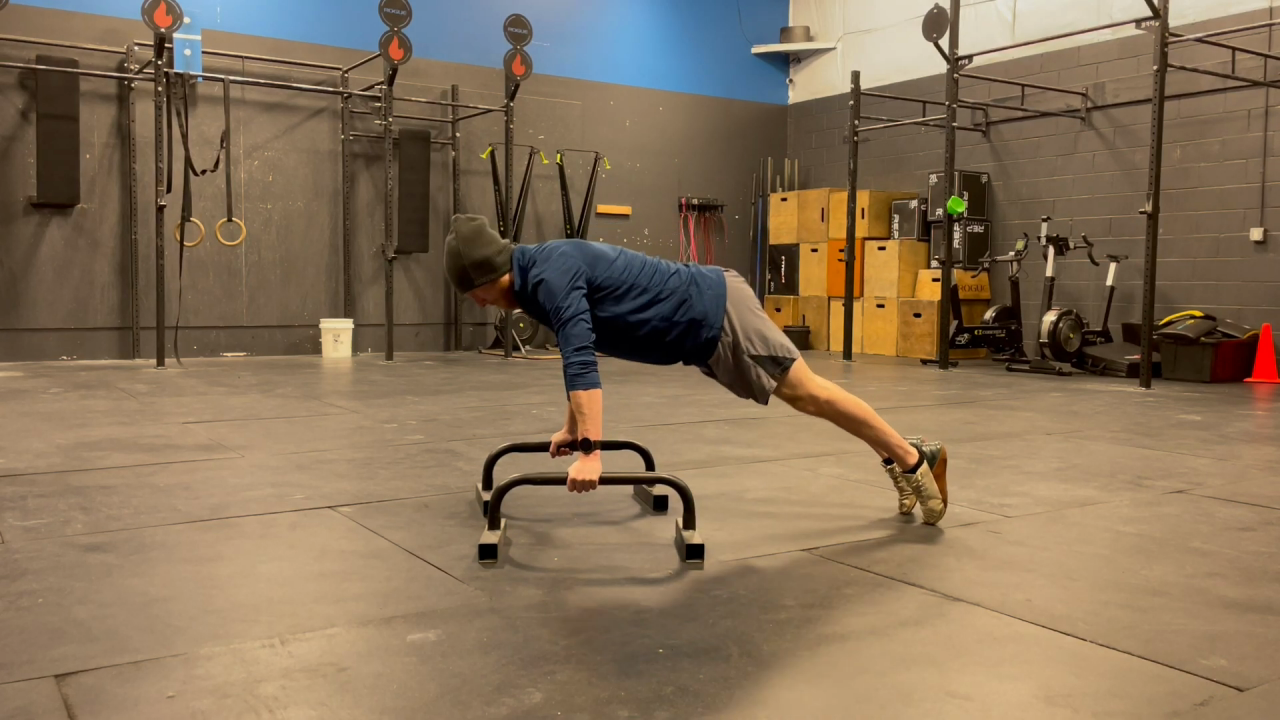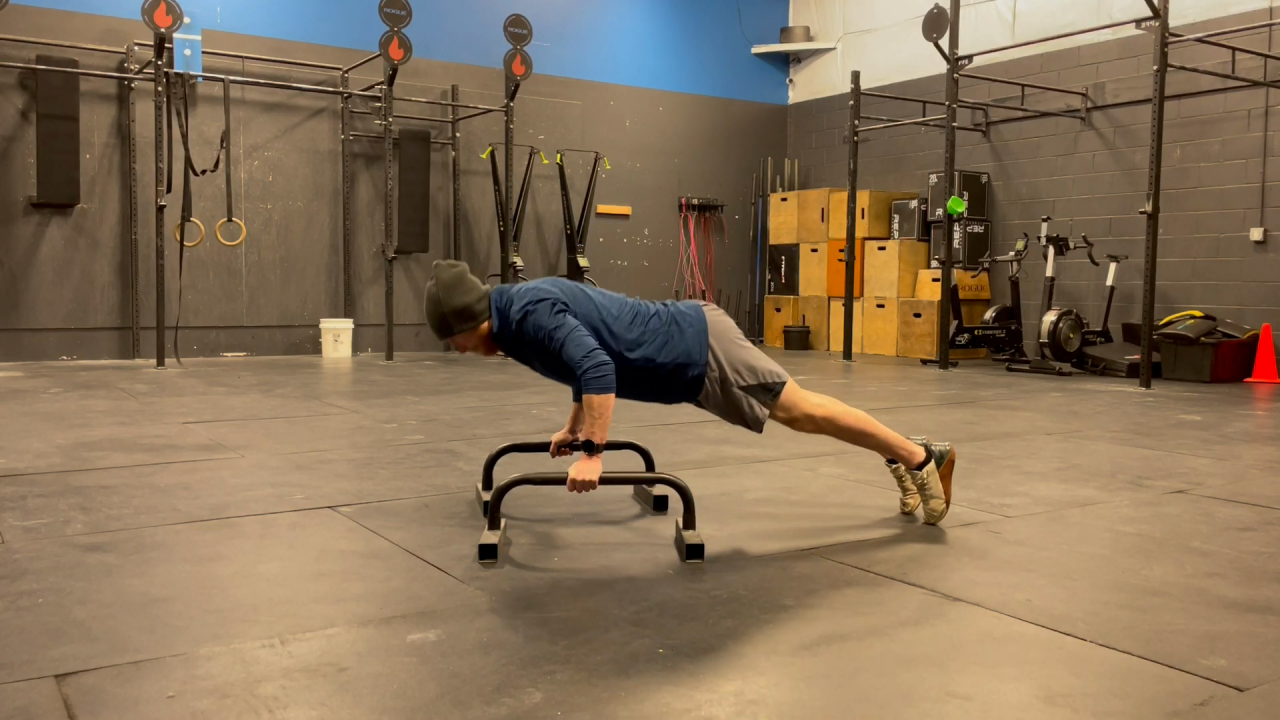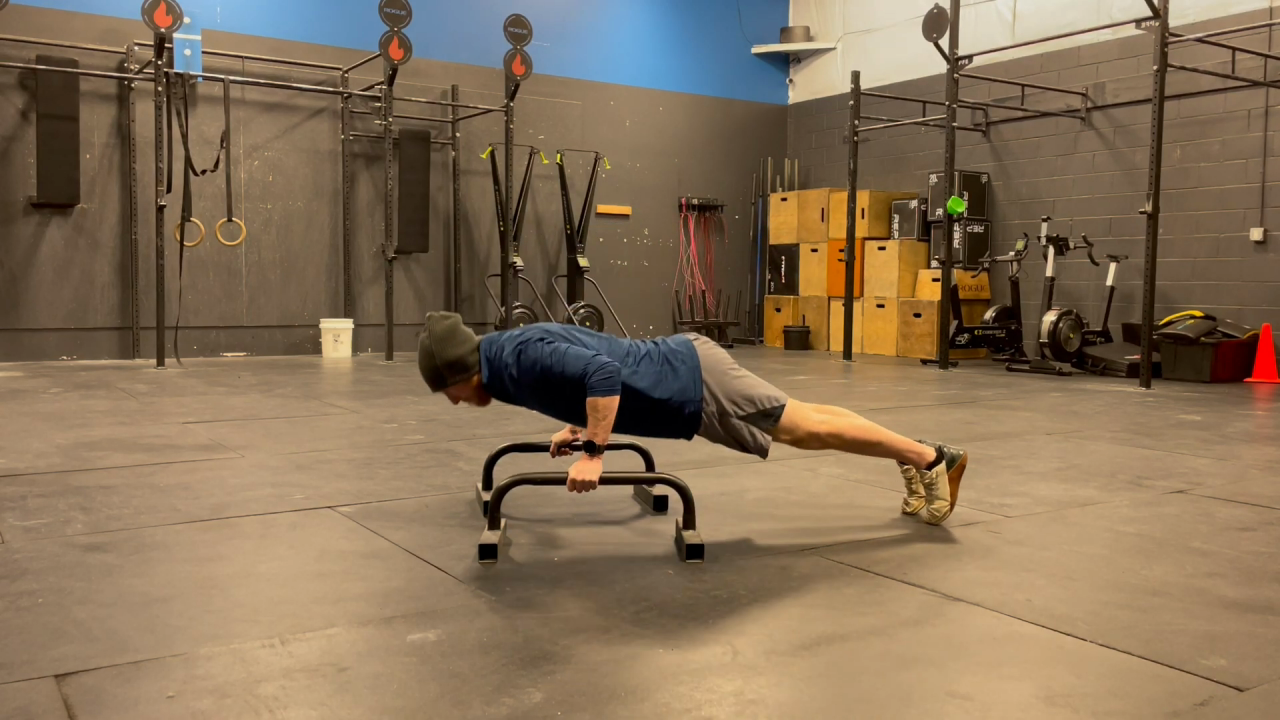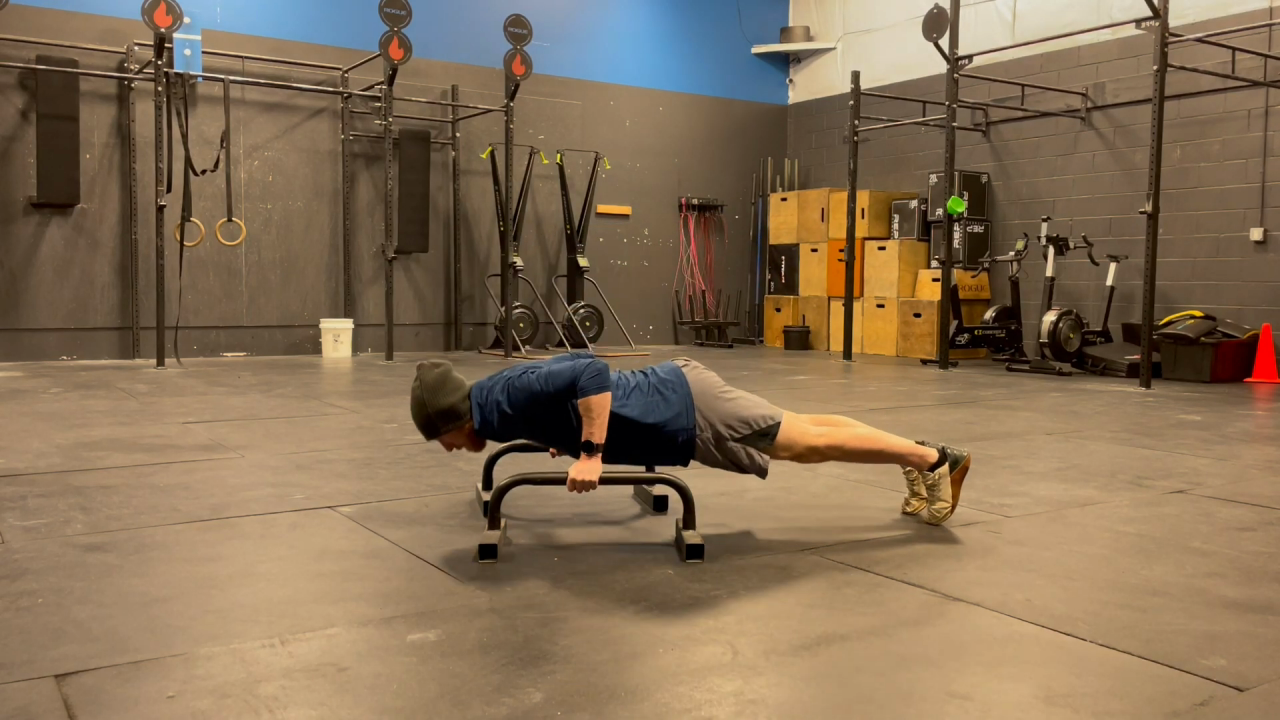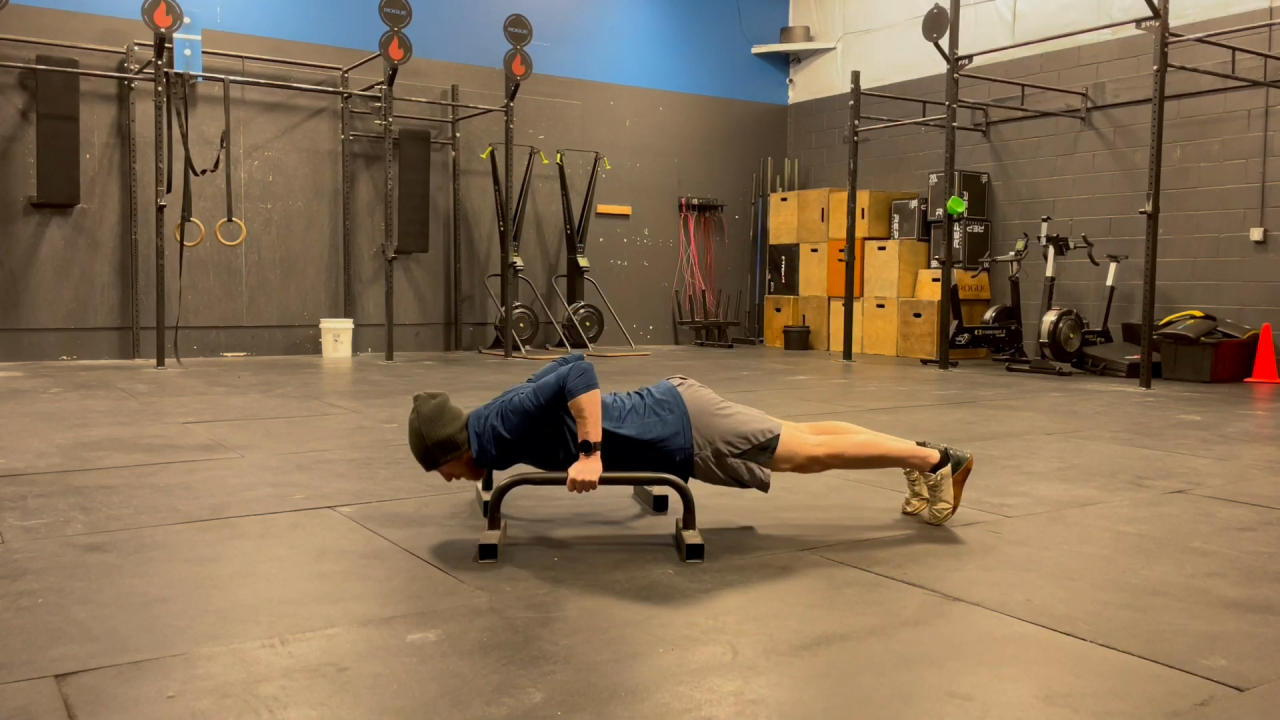
dt=0.3s
person 1, frame 1
left shoulder: (549, 275)
right shoulder: (541, 275)
left elbow: (581, 361)
right elbow: (584, 351)
left wrist: (589, 452)
right wrist: (573, 426)
left hip: (714, 314)
right hip: (704, 323)
left knee: (808, 394)
right knee: (803, 394)
left ankle: (915, 459)
right ankle: (899, 458)
person 1, frame 2
left shoulder: (529, 313)
right shoulder: (521, 310)
left elbow: (597, 370)
right elbow: (588, 360)
left wrist: (591, 454)
right wrist: (574, 429)
left hip: (699, 351)
right hip: (690, 348)
left knee: (803, 413)
right knee: (800, 411)
left ankle: (920, 457)
right ankle: (902, 459)
person 1, frame 3
left shoulder: (519, 362)
right shoulder: (513, 353)
left elbow: (604, 373)
left wrist: (593, 455)
right wrist: (577, 426)
left hip: (693, 383)
right hip: (682, 369)
left knee: (809, 429)
right knee: (803, 423)
left ankle: (930, 458)
right ankle: (914, 452)
person 1, frame 4
left shoulder: (506, 401)
right shoulder: (504, 393)
left elbow: (592, 374)
right elbow: (578, 367)
left wrist: (591, 453)
right wrist: (569, 431)
left hip: (688, 412)
right hip: (676, 390)
left knee: (809, 443)
right knee: (801, 430)
left ankle: (932, 459)
right ankle: (915, 456)
person 1, frame 5
left shoulder: (502, 429)
right shoulder: (503, 422)
left elbow: (577, 370)
right elbow: (565, 377)
left wrist: (589, 453)
right wrist: (568, 445)
left hip: (686, 429)
right hip: (672, 408)
left knee: (811, 453)
right knee: (800, 437)
left ankle: (937, 461)
right ankle: (917, 453)
